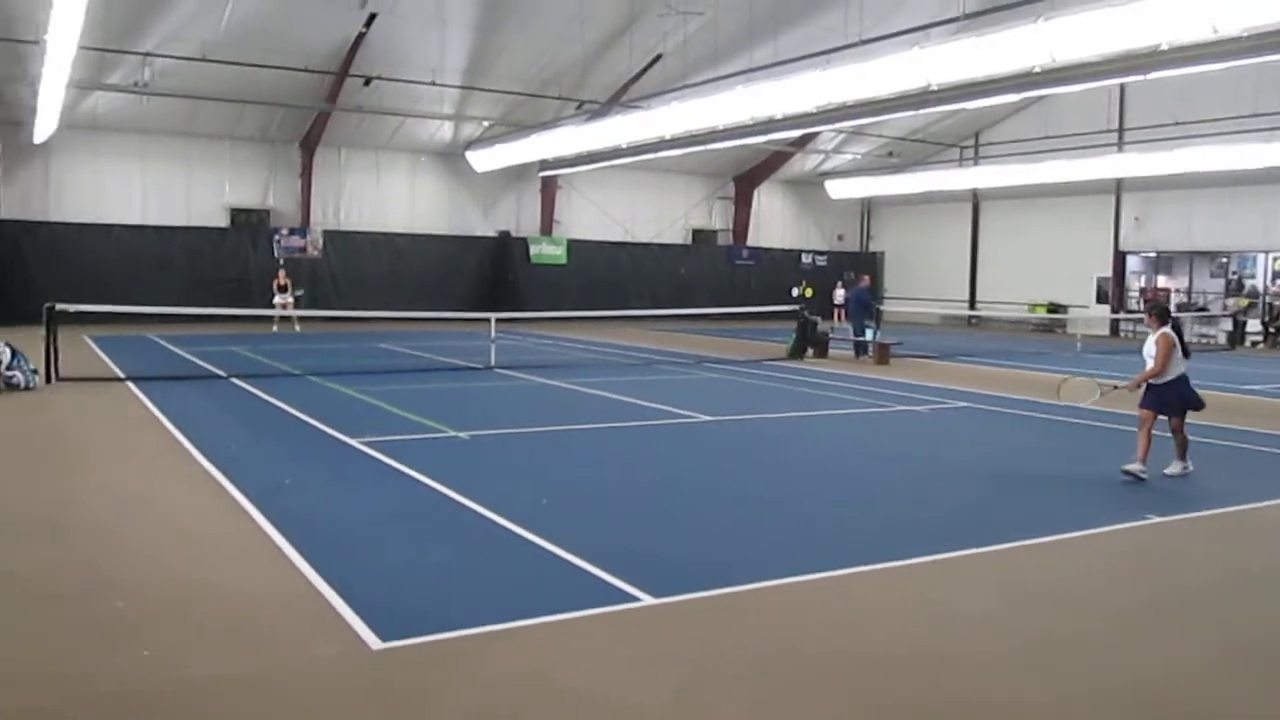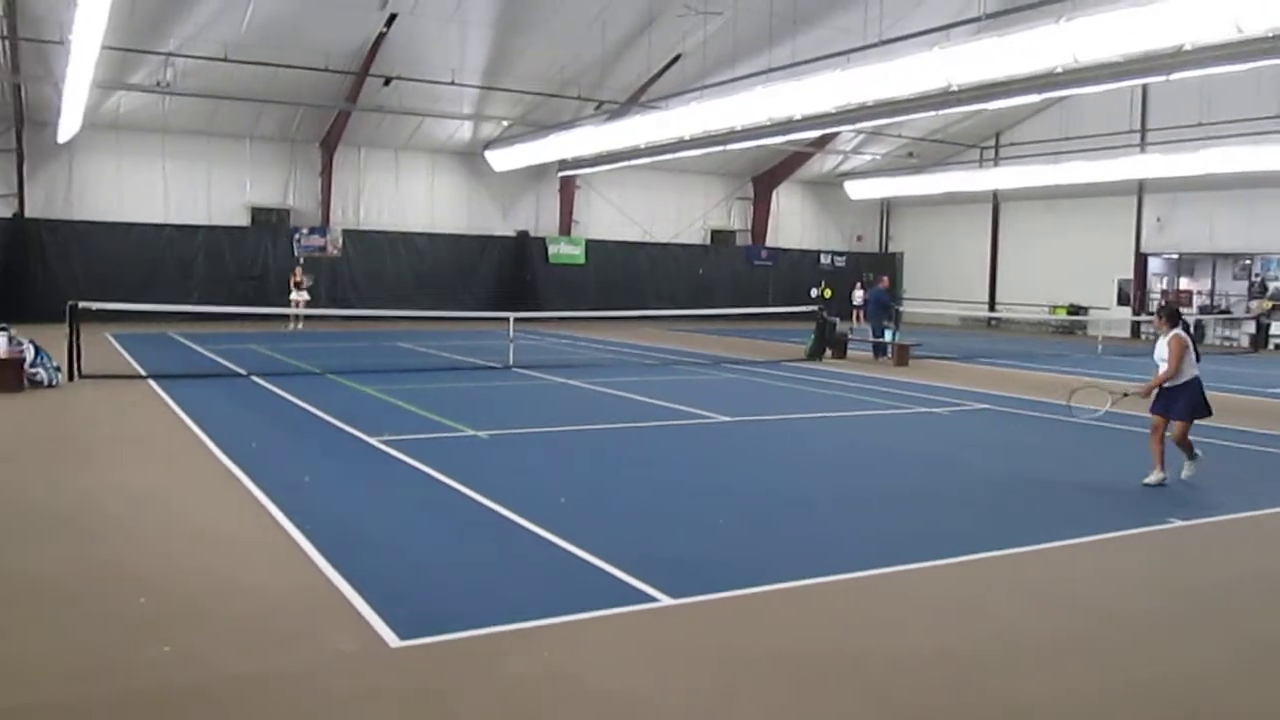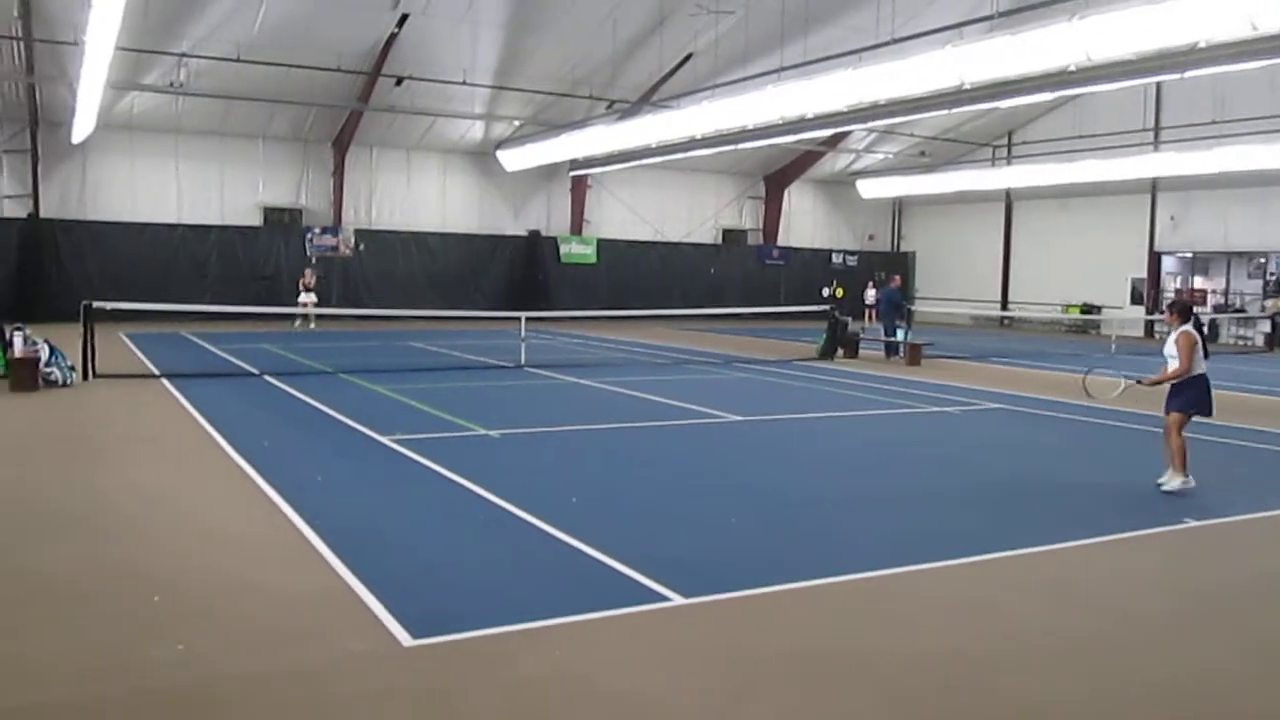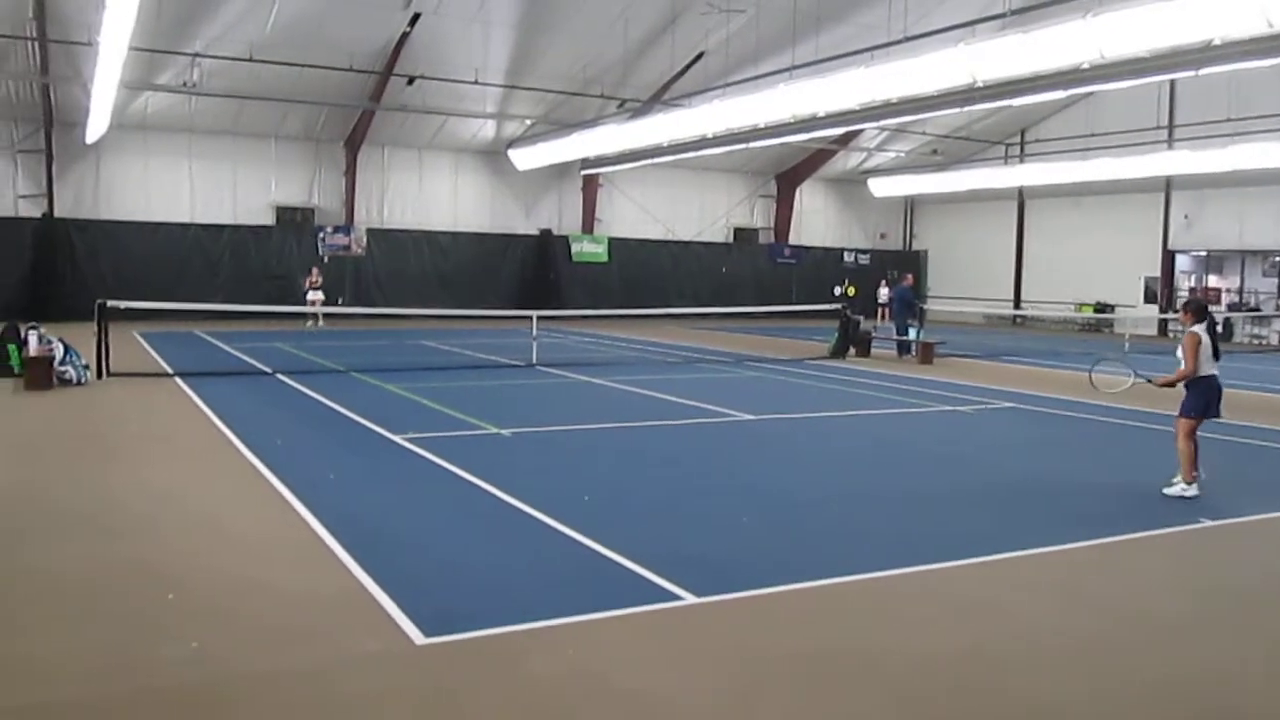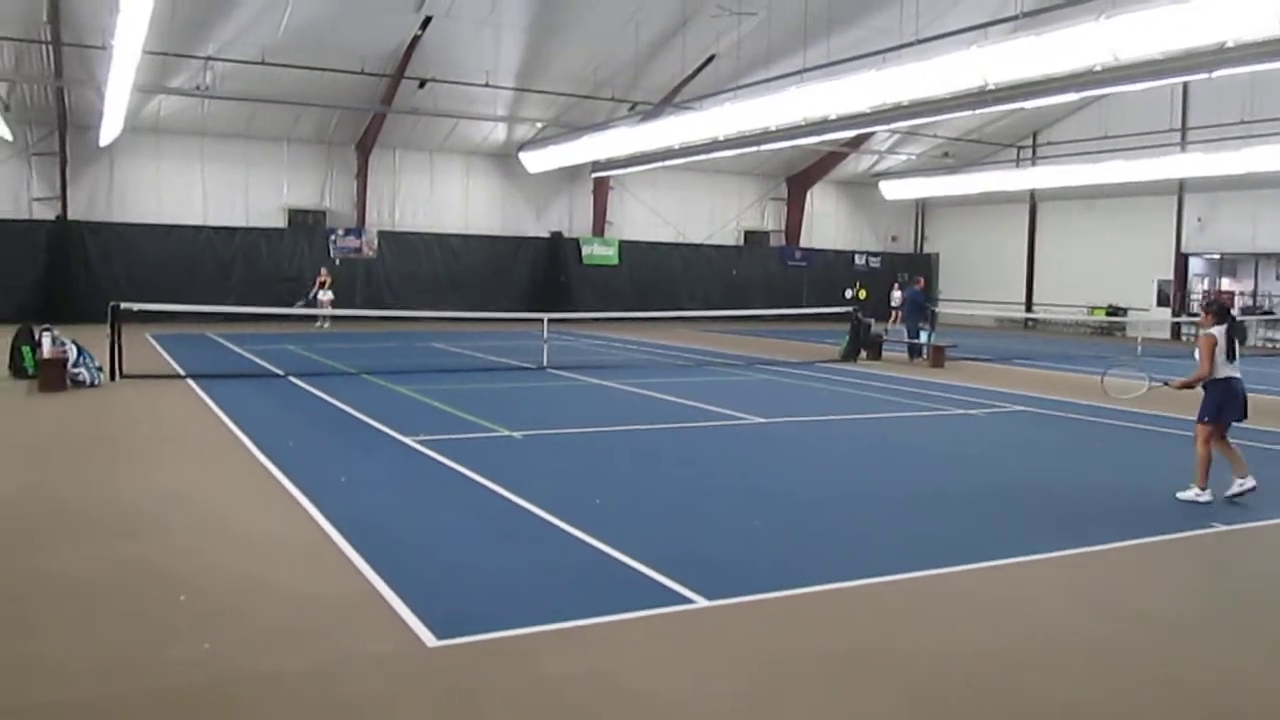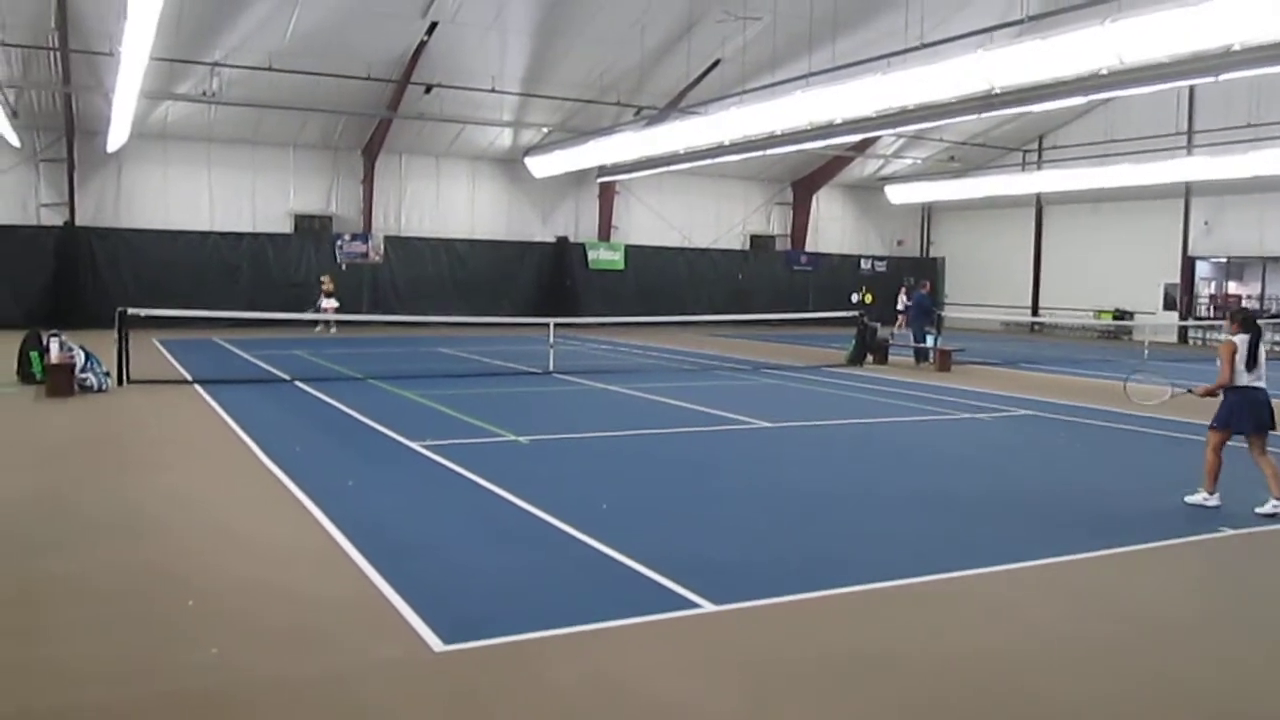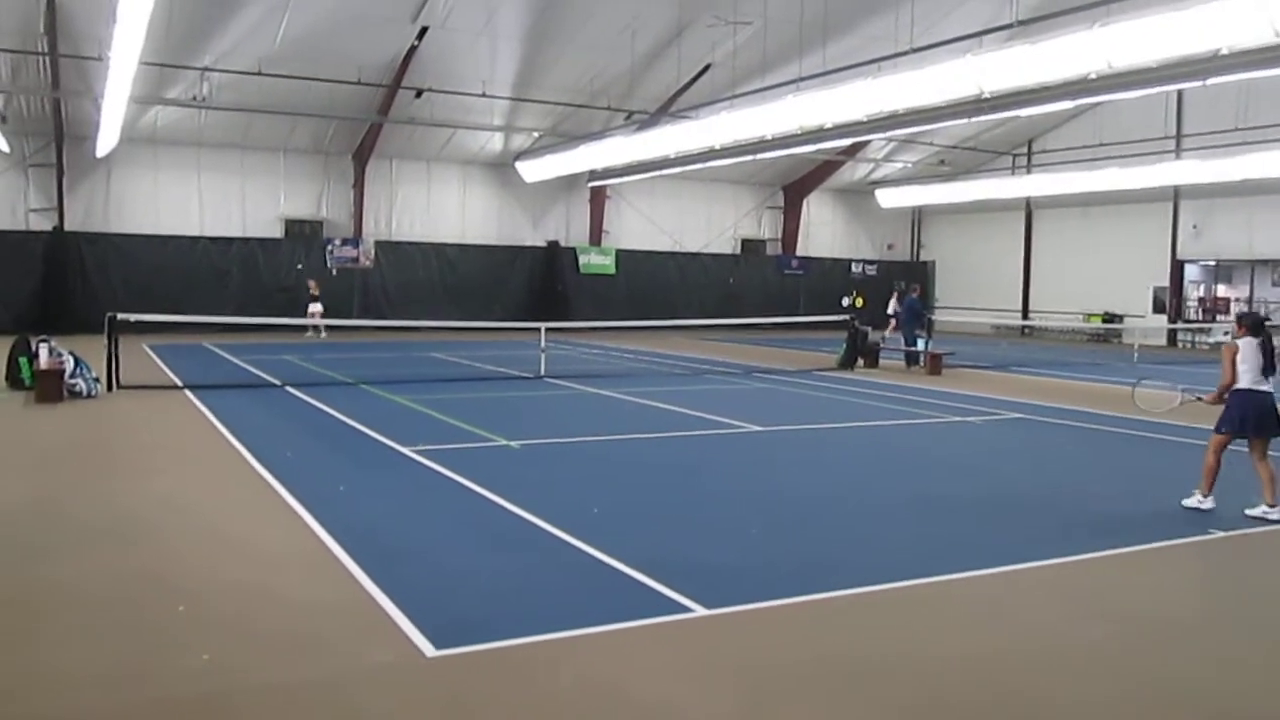
dt=0.2s
person 1, frame 1
left shoulder: (1165, 337)
right shoulder: (1153, 336)
left elbow: (1158, 369)
left wrist: (1136, 381)
right wrist: (1140, 380)
left hip: (1175, 386)
right hip: (1155, 386)
left knee: (1176, 429)
right knee: (1144, 423)
left ankle: (1183, 463)
right ankle: (1139, 466)
person 1, frame 2
left shoulder: (1177, 339)
right shoulder: (1162, 339)
left elbow: (1172, 372)
left wrist: (1149, 387)
right wrist: (1151, 386)
left hip: (1187, 389)
right hip: (1168, 390)
left knee: (1178, 436)
right knee: (1156, 429)
left ankle: (1192, 456)
right ankle: (1159, 472)
person 1, frame 3
left shoulder: (1185, 335)
right shoulder: (1176, 335)
left elbow: (1184, 369)
left wrist: (1157, 379)
right wrist: (1160, 377)
left hip: (1193, 386)
right hip: (1181, 387)
left knee: (1174, 428)
right knee: (1170, 429)
left ankle: (1183, 476)
right ankle: (1174, 471)
person 1, frame 4
left shoulder: (1191, 336)
right shoulder: (1204, 333)
left elbow: (1190, 370)
left wrist: (1167, 380)
right wrist: (1174, 380)
left hip: (1201, 388)
right hip: (1209, 385)
left knee: (1182, 434)
right knee: (1187, 432)
left ankle: (1187, 485)
right ankle: (1193, 473)
person 1, frame 5
left shoulder: (1208, 337)
right shoulder: (1231, 335)
left elbow: (1205, 372)
left wrist: (1183, 382)
right wrist: (1193, 382)
left hip: (1219, 390)
right hip: (1235, 388)
left knee: (1202, 440)
right knee: (1219, 438)
left ankle: (1201, 490)
right ankle: (1244, 478)
person 1, frame 6
left shoulder: (1229, 344)
right shoulder: (1258, 344)
left elbow: (1226, 379)
left wrist: (1206, 390)
right wrist: (1216, 390)
left hip: (1238, 400)
right hip: (1260, 398)
left knee: (1213, 446)
right knee: (1260, 452)
left ankle: (1209, 494)
person 1, frame 7
left shoulder: (1232, 347)
left elbow: (1228, 380)
right elbow: (1263, 379)
left wrist: (1215, 397)
left hip: (1242, 402)
left knee: (1214, 450)
right knee: (1260, 457)
left ankle: (1203, 497)
